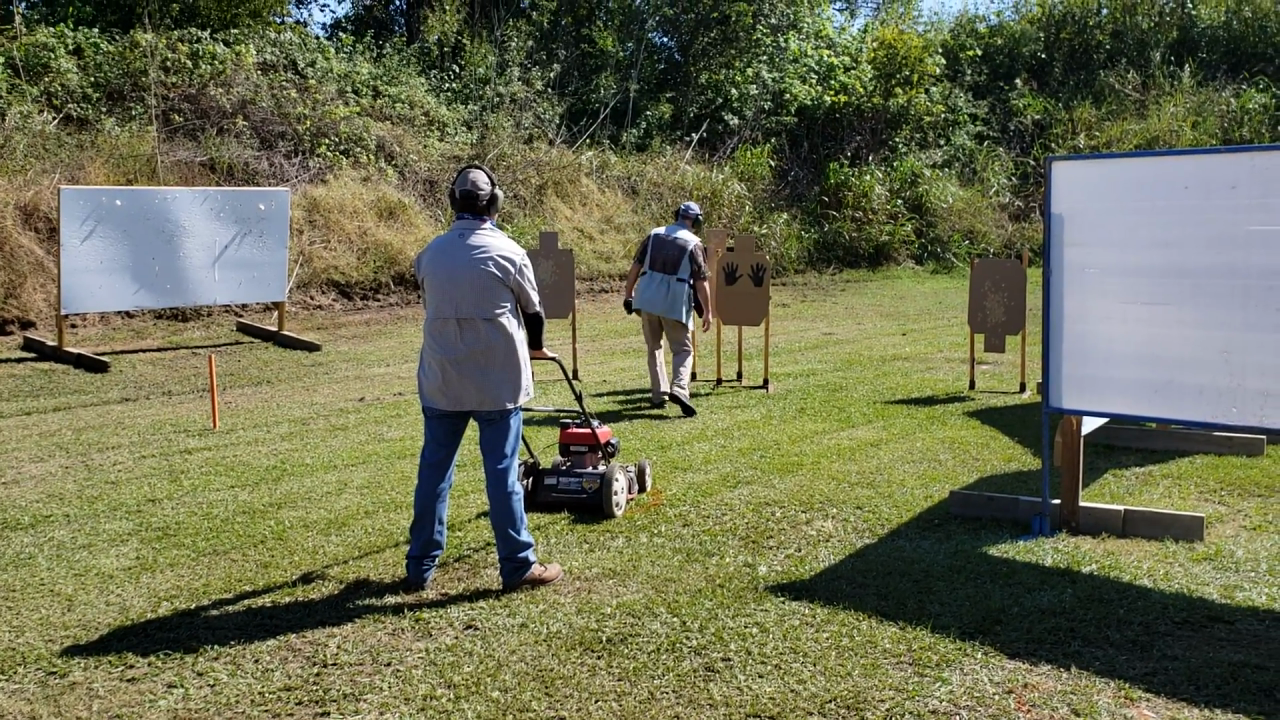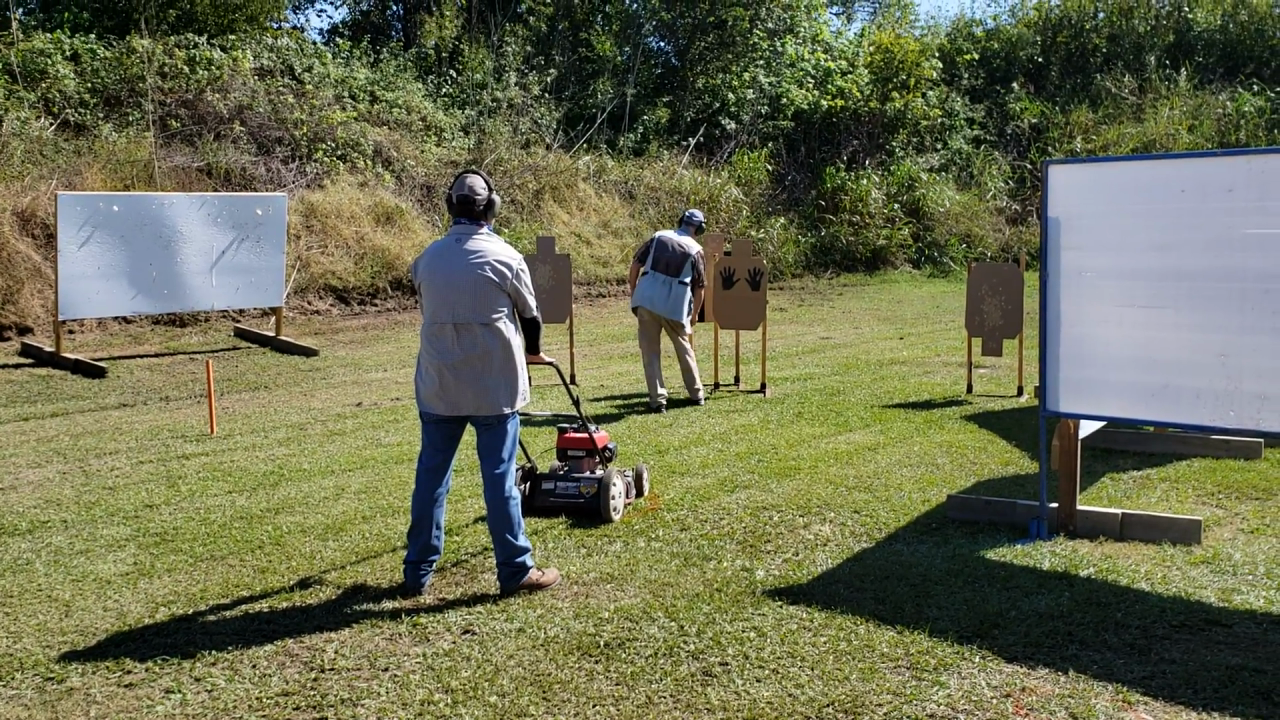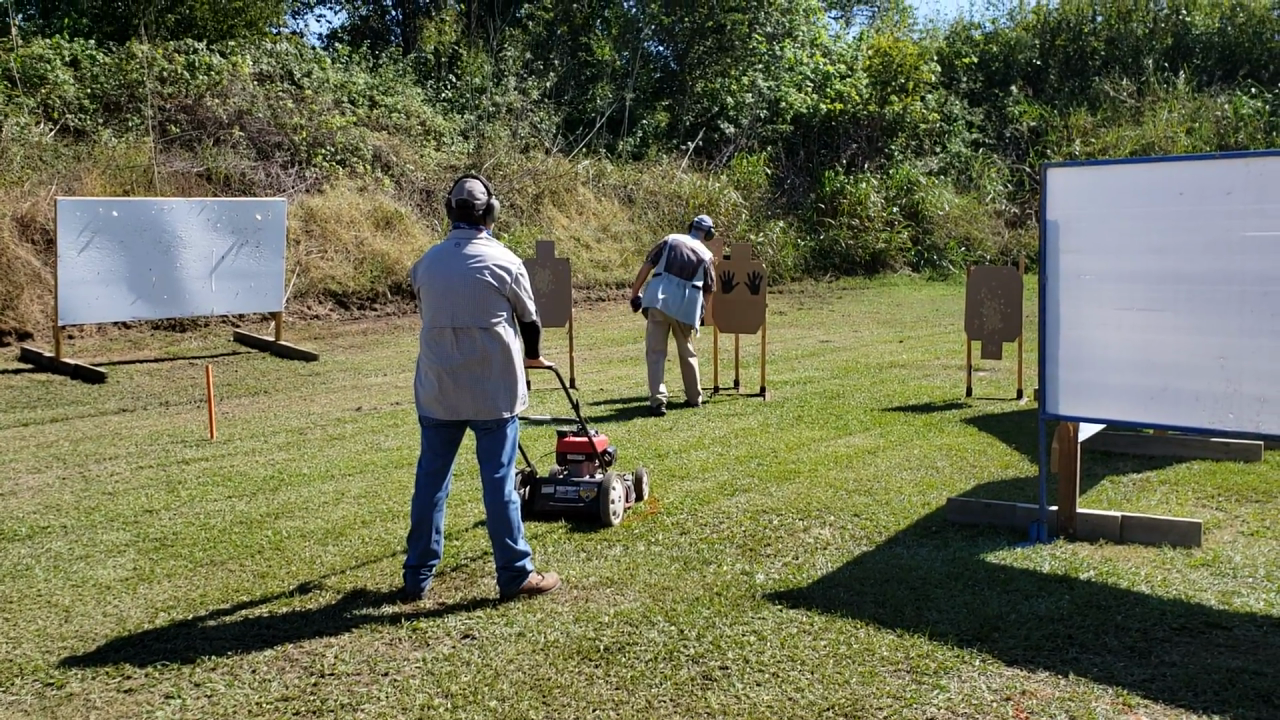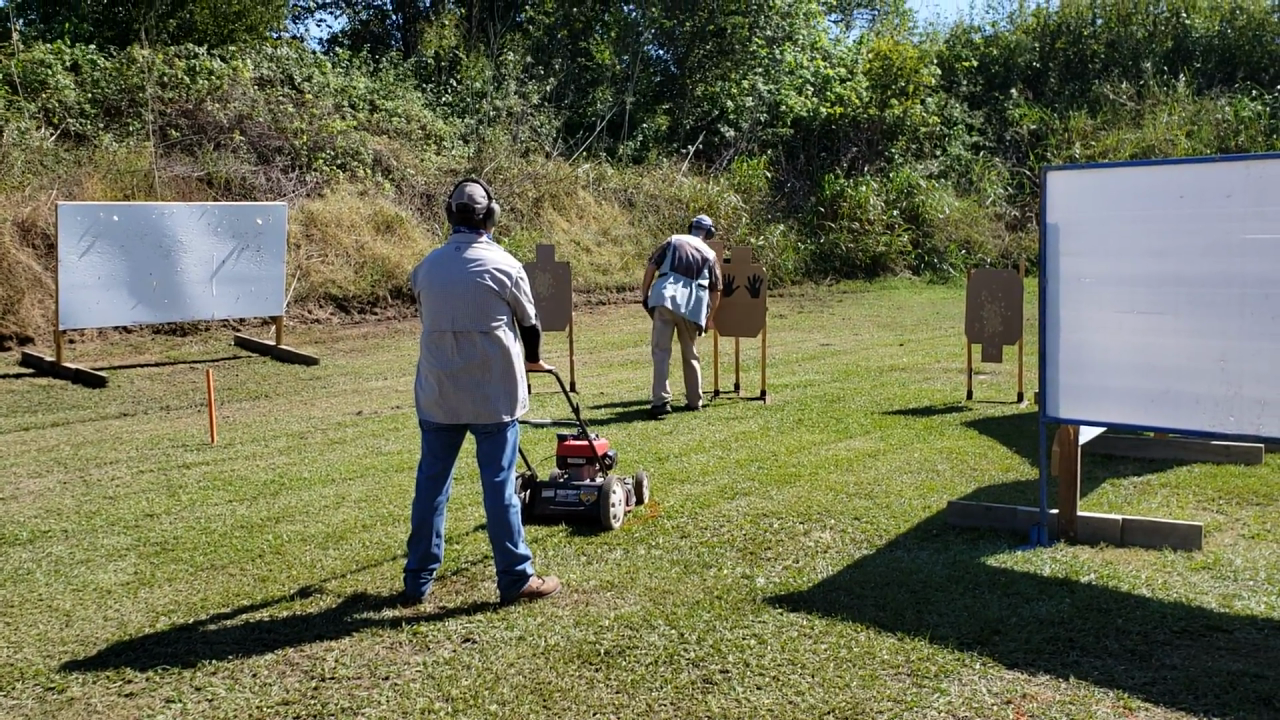
dt=0.3s
person 1, frame 1
left shoulder: (430, 253)
right shoulder: (508, 252)
right elbow: (532, 309)
right wrist: (535, 347)
left hip: (441, 379)
right hip: (497, 380)
left knee: (434, 470)
right knee: (502, 473)
left ankle: (420, 566)
right ankle: (518, 565)
person 1, frame 2
left shoulder: (427, 258)
right shoulder: (505, 257)
right elbow: (529, 314)
right wrist: (533, 352)
left hip: (438, 385)
right hip: (493, 386)
left knee: (431, 476)
right knee: (499, 477)
left ankle: (417, 571)
right ankle: (515, 571)
person 1, frame 3
left shoulder: (426, 262)
right shoulder: (504, 261)
right elbow: (528, 318)
right wrist: (532, 356)
left hip: (437, 389)
right hip: (493, 389)
left knee: (430, 480)
right knee: (499, 481)
left ankle: (417, 575)
right ankle: (515, 574)
person 1, frame 4
left shoulder: (426, 267)
right shoulder: (503, 265)
right elbow: (528, 322)
right wrist: (532, 360)
left hip: (438, 393)
right hip: (493, 394)
left knee: (430, 484)
right knee: (499, 485)
left ankle: (417, 579)
right ankle: (516, 578)
person 2, frame 1
left shoulder: (654, 234)
right shoulder: (693, 243)
left elbow: (636, 266)
right elbow: (701, 281)
left wrist: (628, 294)
right wrist: (707, 312)
left hip: (649, 299)
right hip: (676, 303)
left knee: (654, 348)
right knee: (682, 350)
left ankle: (659, 396)
right ankle: (679, 390)
person 2, frame 2
left shoulder: (658, 237)
right shoulder: (695, 250)
left elbow: (635, 265)
right elbow: (698, 288)
left wrist: (633, 289)
right wrist: (694, 313)
left hip: (647, 299)
right hip: (675, 305)
left knee: (650, 352)
right knee: (684, 349)
left ankle: (657, 400)
right ankle: (696, 394)
person 2, frame 3
left shoulder: (670, 240)
right shoulder: (706, 255)
left elbow: (647, 266)
right elbow: (708, 292)
left wrist: (635, 291)
right wrist: (701, 314)
left hip: (659, 301)
right hip: (685, 307)
left knee: (655, 353)
right knee: (687, 353)
left ankle: (658, 400)
right ankle: (694, 398)
person 2, frame 4
left shoulder: (673, 241)
right shoulder: (709, 254)
left elbow: (651, 267)
right elbow: (715, 291)
left wrist: (645, 294)
right wrist: (710, 317)
left hip: (665, 300)
right hip: (692, 306)
left knee: (661, 351)
right knee: (690, 354)
left ankle: (661, 399)
right ankle: (694, 401)
